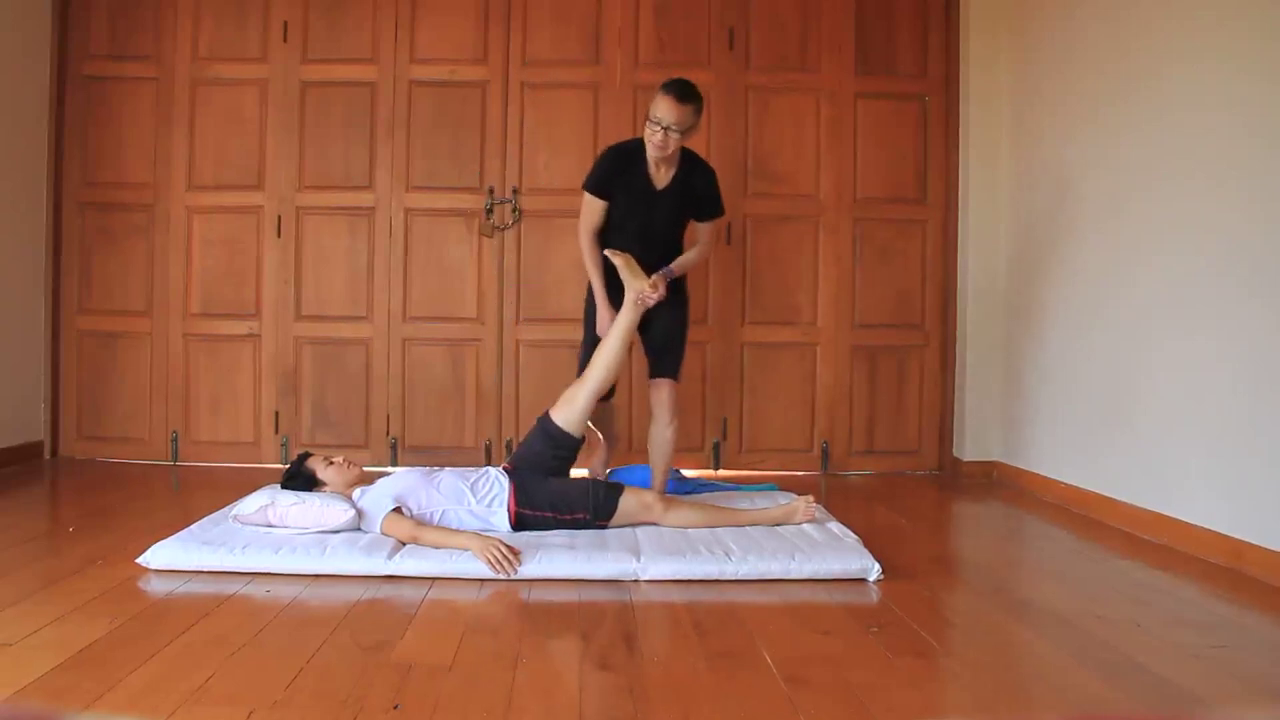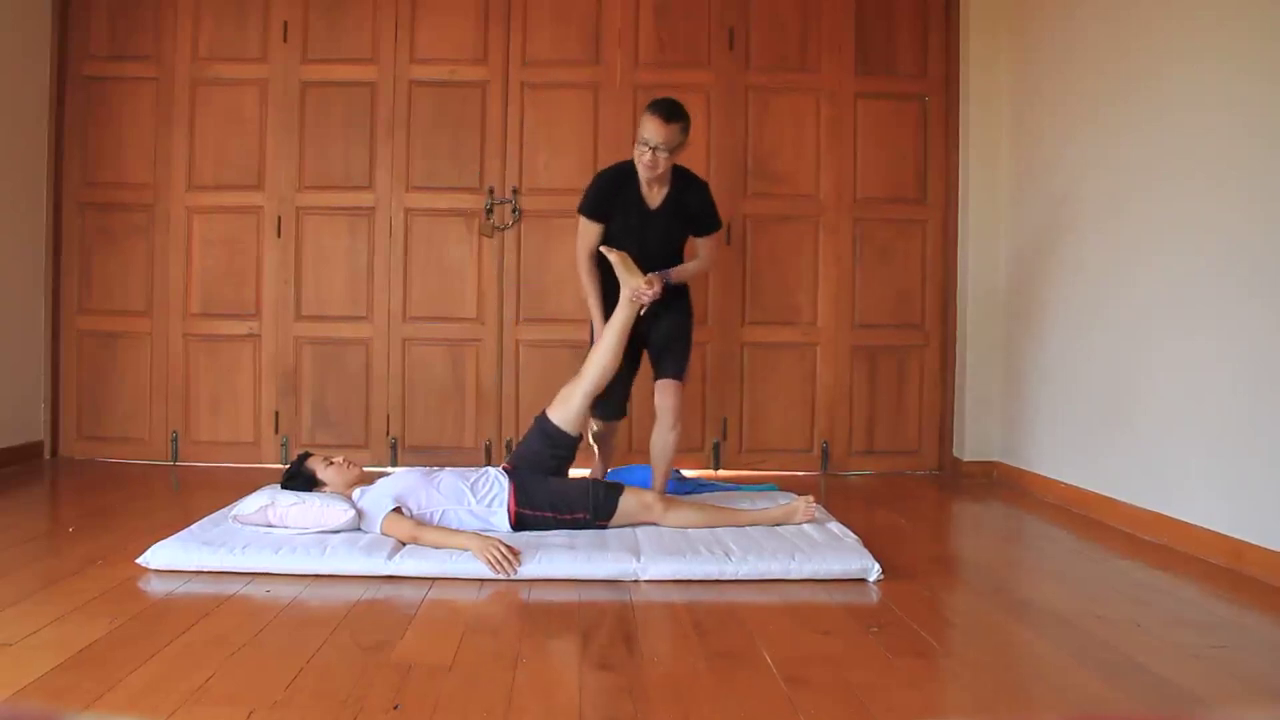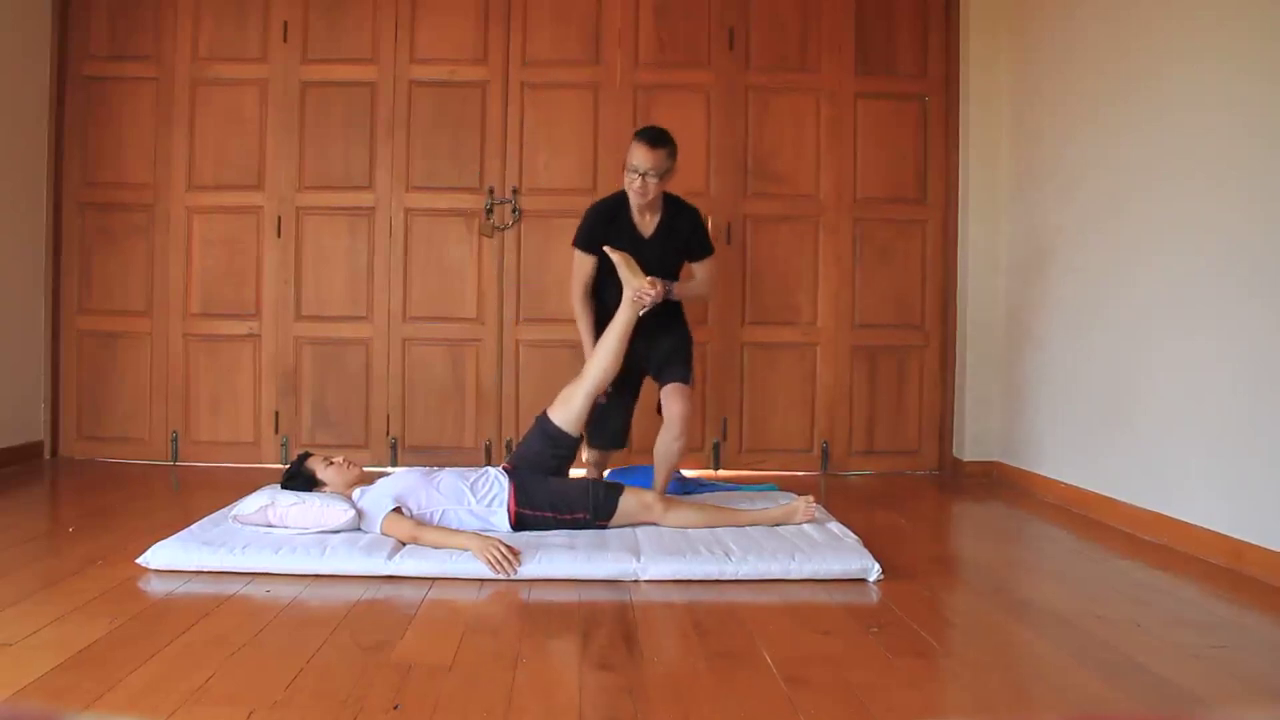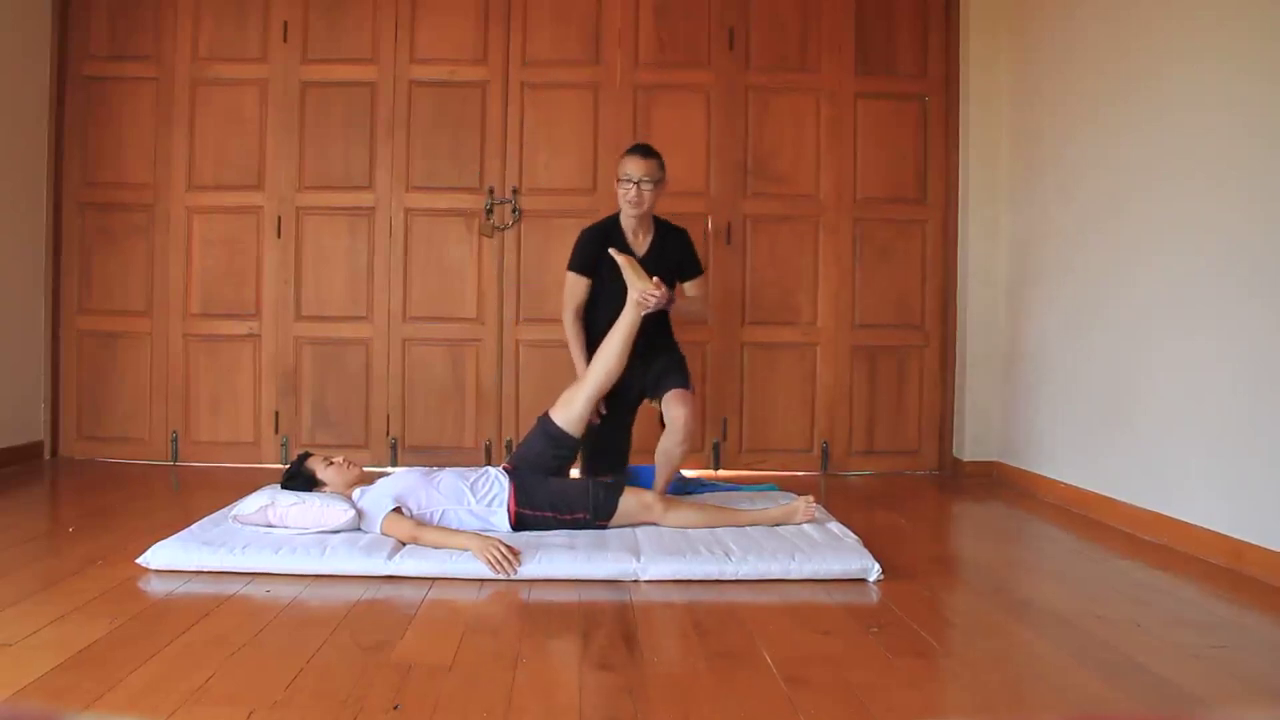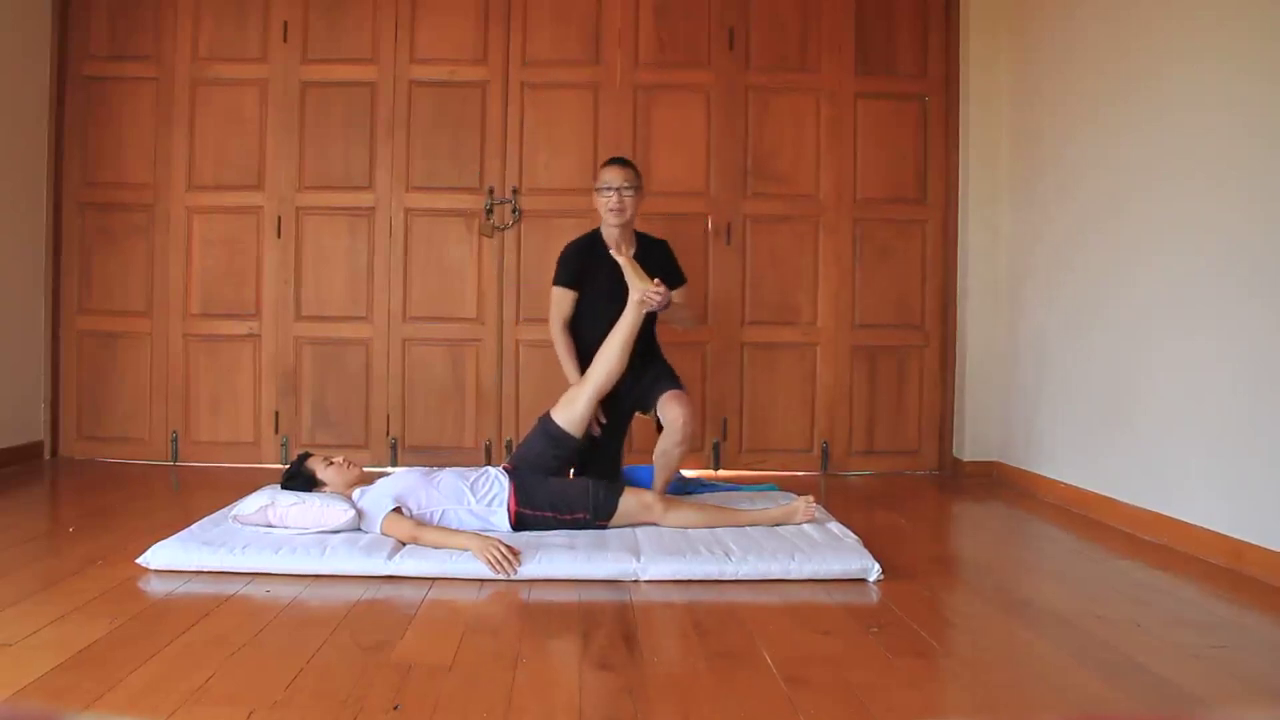
dt=0.2s
person 1, frame 1
left shoulder: (386, 484)
right shoulder: (368, 507)
right elbow: (414, 532)
right wrist: (474, 540)
left hip: (513, 477)
right hip: (517, 508)
left knee: (584, 392)
right knee: (653, 506)
left ankle: (634, 301)
right ankle: (772, 516)
person 1, frame 2
left shoulder: (387, 483)
right shoulder: (369, 506)
right elbow: (414, 532)
right wrist: (474, 540)
left hip: (512, 478)
right hip: (518, 507)
left knee: (580, 391)
right knee: (651, 505)
left ankle: (630, 299)
right ankle: (771, 516)
person 1, frame 3
left shoulder: (386, 484)
right shoulder: (369, 506)
right elbow: (415, 532)
right wrist: (474, 539)
left hip: (513, 478)
right hip: (517, 507)
left knee: (581, 391)
right knee: (651, 505)
left ankle: (631, 301)
right ankle: (771, 516)
person 1, frame 4
left shoulder: (387, 483)
right shoulder: (369, 507)
right elbow: (415, 532)
right wrist: (474, 540)
left hip: (514, 477)
right hip: (518, 508)
left knee: (584, 391)
right knee: (652, 505)
left ankle: (635, 303)
right ankle: (771, 516)
person 1, frame 5
left shoulder: (387, 483)
right shoulder: (369, 507)
right elbow: (414, 532)
right wrist: (473, 540)
left hip: (513, 477)
right hip: (517, 508)
left knee: (585, 392)
right knee: (652, 506)
left ankle: (636, 303)
right ankle: (769, 517)
person 2, frame 1
left shoulder: (700, 176)
right shoulder: (615, 160)
left elbow: (704, 243)
right elbow: (588, 232)
left wrist: (666, 276)
right wrist: (603, 301)
left hip: (665, 292)
right hip: (610, 288)
left knee: (664, 397)
left ankle: (656, 498)
right ankle: (604, 446)
person 2, frame 2
left shoulder: (694, 192)
right shoulder: (608, 183)
left elbow: (705, 258)
right elbow: (585, 257)
left wrist: (665, 278)
right wrist: (599, 323)
left hip: (669, 307)
right hip: (614, 304)
left knee: (668, 402)
right knee: (605, 411)
left ankle: (655, 498)
right ankle: (601, 465)
person 2, frame 3
left shoulder: (686, 218)
right shoulder: (601, 215)
left elbow: (705, 284)
right elbow: (580, 290)
left wrist: (667, 289)
right wrist: (592, 357)
left hip: (666, 331)
left knee: (678, 409)
right knee: (602, 441)
right ankle: (594, 478)
person 2, frame 4
left shoulder: (676, 240)
right shoulder: (594, 239)
left elbow: (700, 306)
right elbow: (571, 313)
left wrist: (668, 301)
right wrist: (585, 380)
left hip: (659, 354)
left knee: (682, 415)
right knee: (598, 475)
person 2, frame 5
left shoulder: (658, 251)
right shoulder: (578, 254)
left elbow: (686, 317)
right elbow: (558, 327)
left wrist: (665, 303)
left hip: (647, 366)
left knee: (681, 417)
